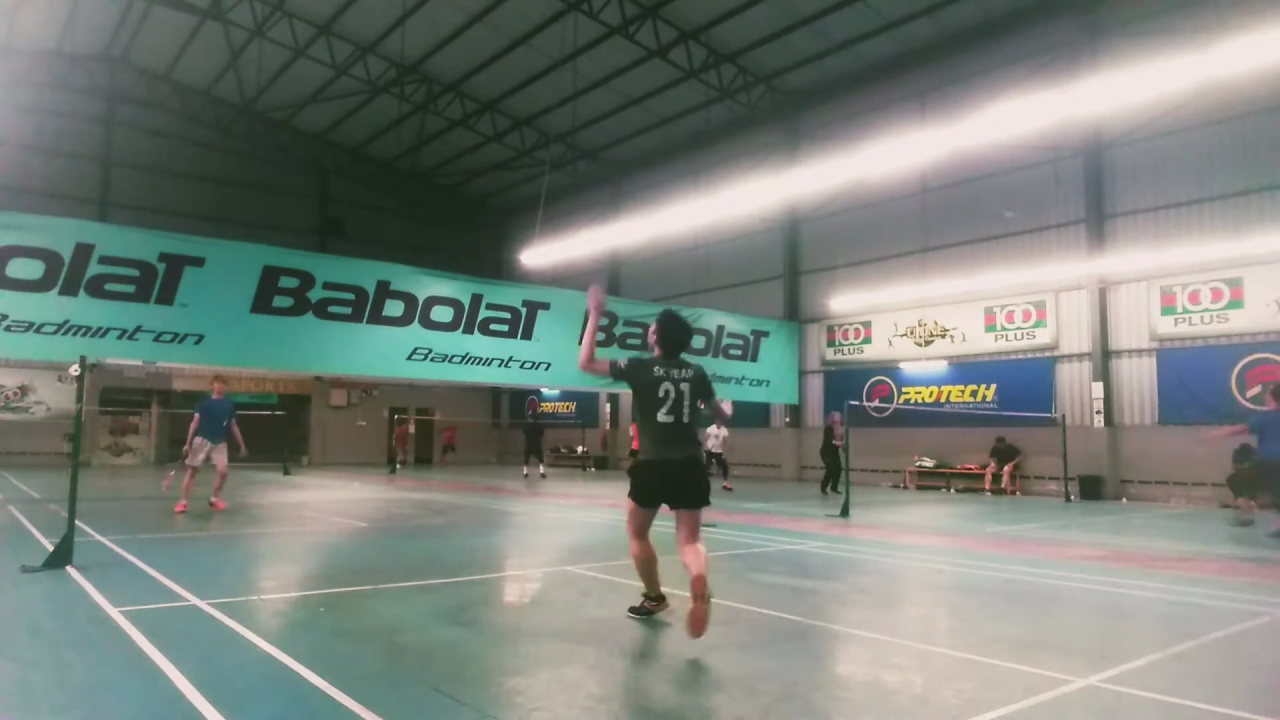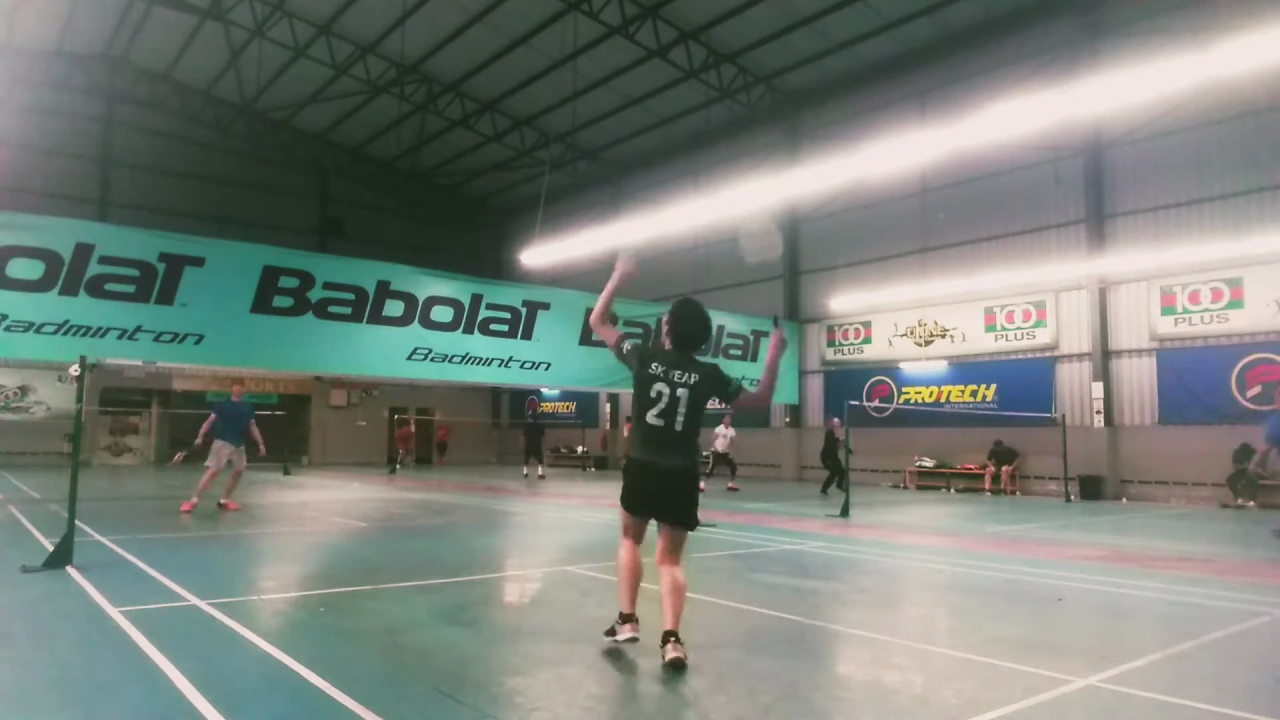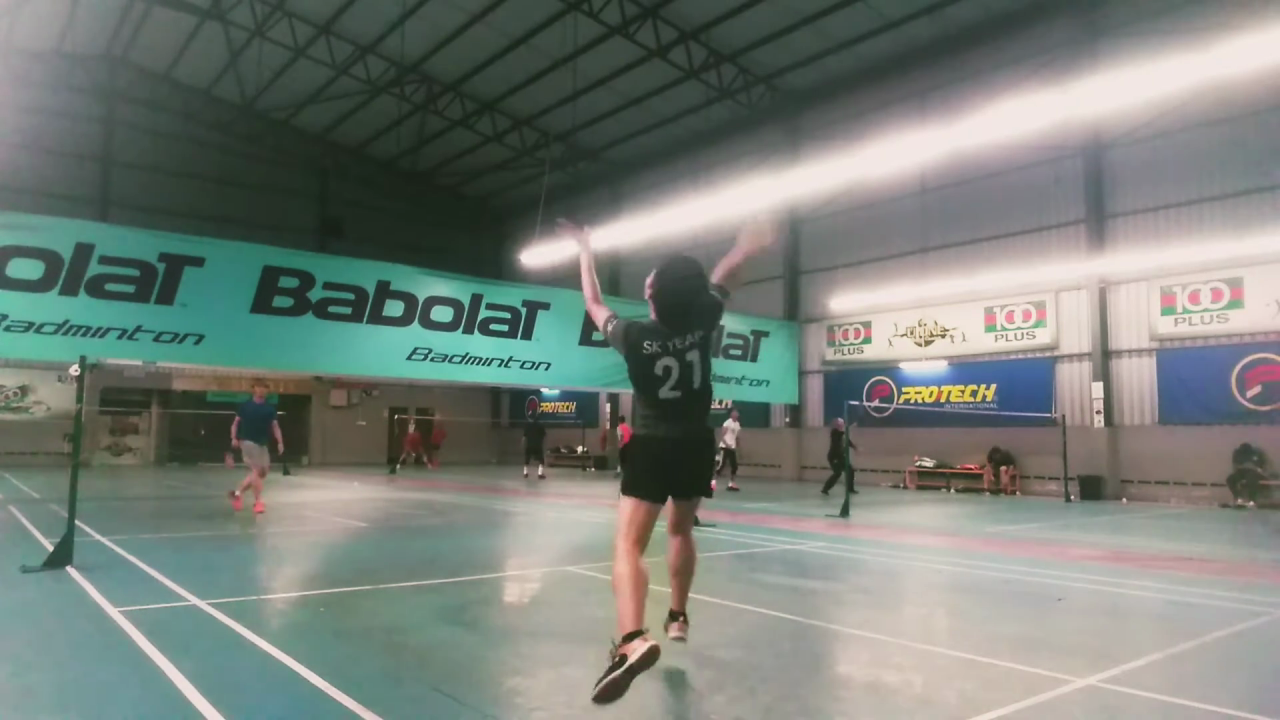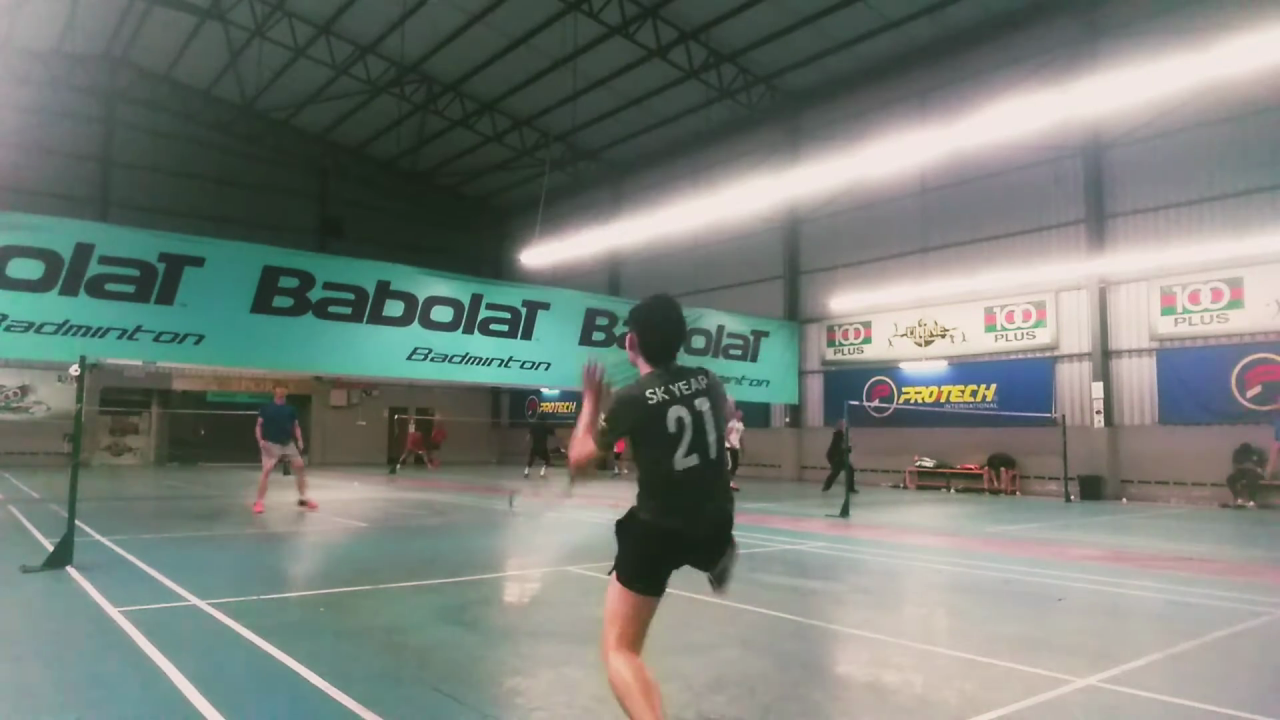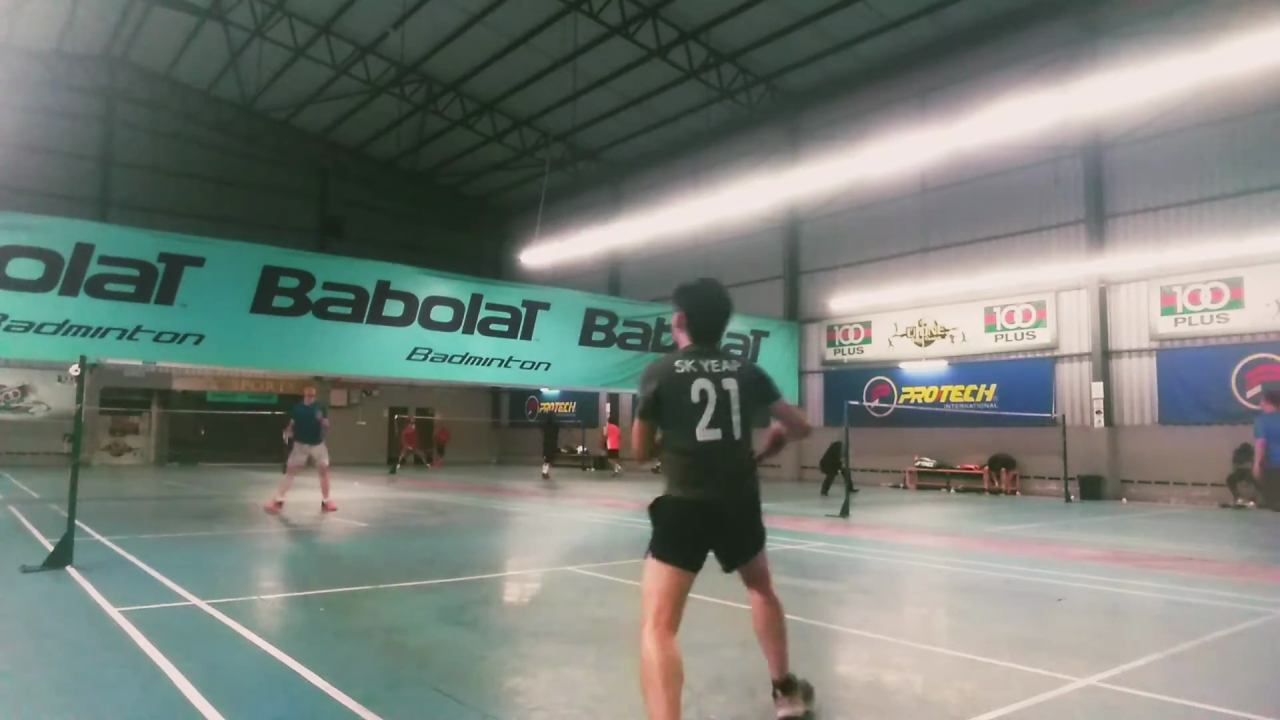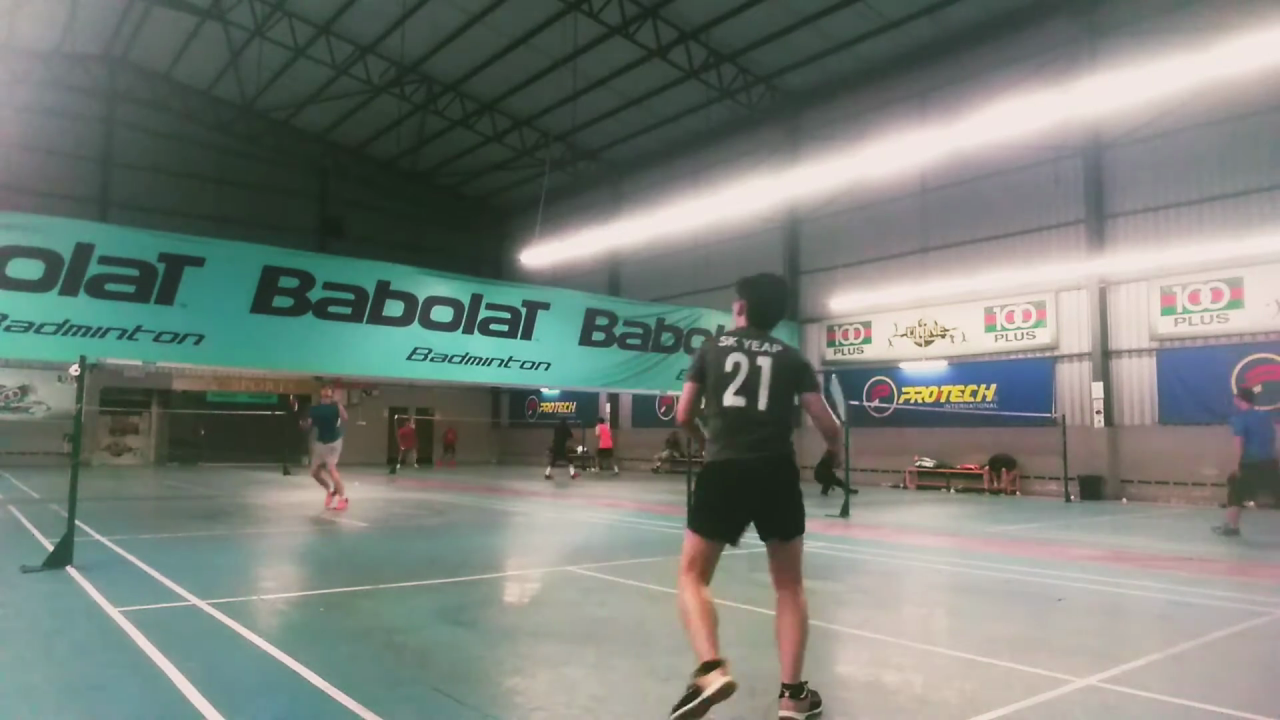
dt=0.2s
person 1, frame 1
left shoulder: (640, 367)
right shoulder: (697, 374)
left elbow: (586, 363)
right elbow: (721, 413)
left wrist: (594, 314)
right wrist: (727, 409)
left hip: (654, 466)
right hip: (691, 466)
left knee: (637, 533)
right knee: (689, 541)
left ankle: (655, 598)
right ankle: (699, 593)
person 1, frame 2
left shoulder: (643, 359)
right shoulder: (709, 375)
left elbow: (598, 323)
right elbow: (758, 400)
left wrist: (618, 276)
right wrist: (774, 354)
left hip: (642, 470)
right hip: (682, 476)
left knee: (630, 541)
right knee: (669, 562)
left ankle: (626, 620)
right ankle: (671, 640)
person 1, frame 3
left shoulder: (634, 336)
right shoulder: (703, 319)
left elbow: (594, 305)
right elbow: (726, 270)
left wrist: (586, 253)
right wrist: (751, 240)
left hip: (652, 451)
right hip: (697, 448)
left knee: (627, 548)
right knee: (681, 530)
left ankle: (632, 641)
right ankle: (678, 617)
person 1, frame 4
left shoulder: (630, 399)
right shoulder: (705, 381)
left elbow: (579, 460)
right elbow: (725, 412)
left wrist: (590, 404)
left hip: (657, 529)
right hip: (714, 522)
left knee: (619, 648)
right ankle: (721, 560)
person 1, frame 5
left shoulder: (660, 372)
right shoulder: (746, 370)
left elbow: (641, 448)
right elbow: (800, 427)
right wrist: (764, 447)
left hip: (686, 508)
right hip: (740, 501)
left knee: (657, 629)
right knee: (760, 586)
person 1, frame 6
left shoulder: (711, 348)
right shoulder: (791, 357)
left elbow: (684, 416)
right elbow: (828, 427)
right wrist: (835, 448)
left hip: (722, 472)
right hip: (777, 474)
left knee: (692, 577)
right knee: (789, 586)
left ankle: (711, 670)
